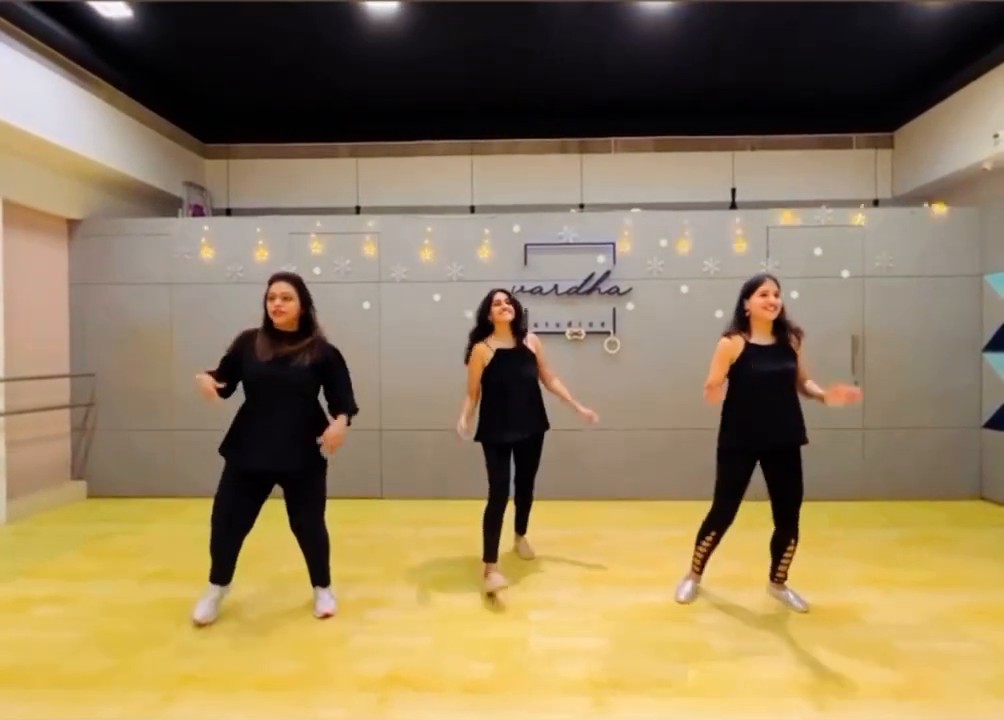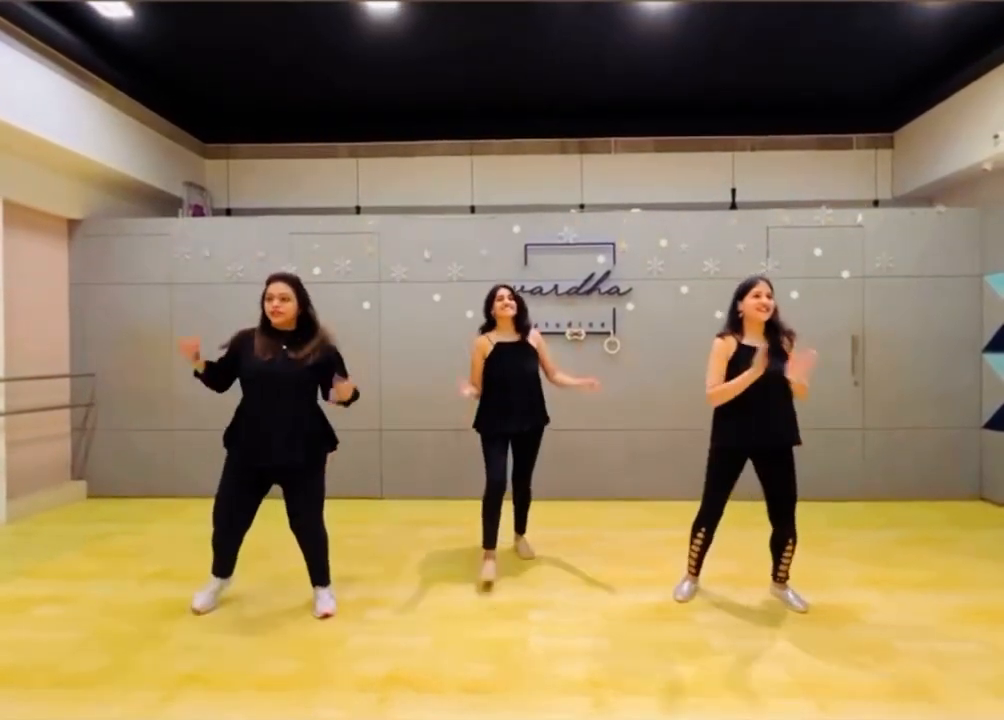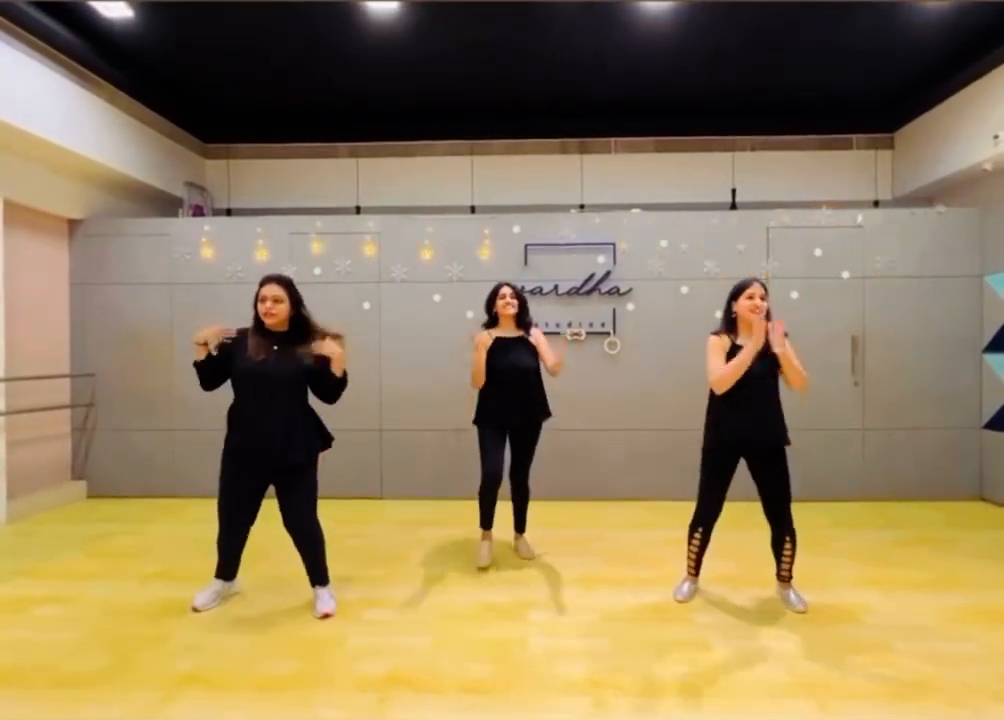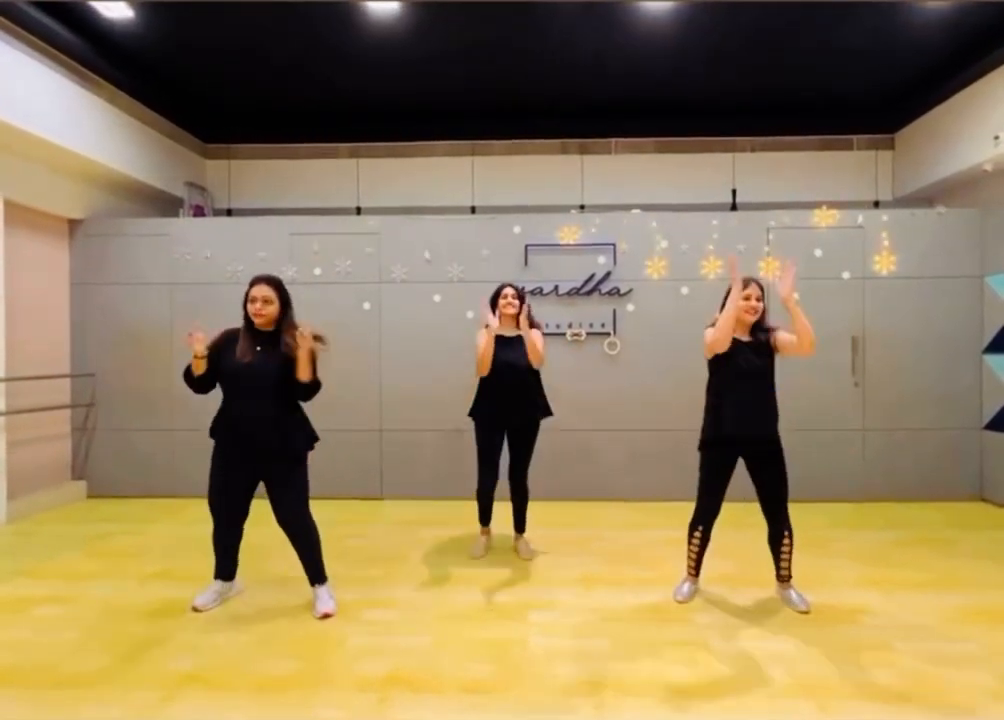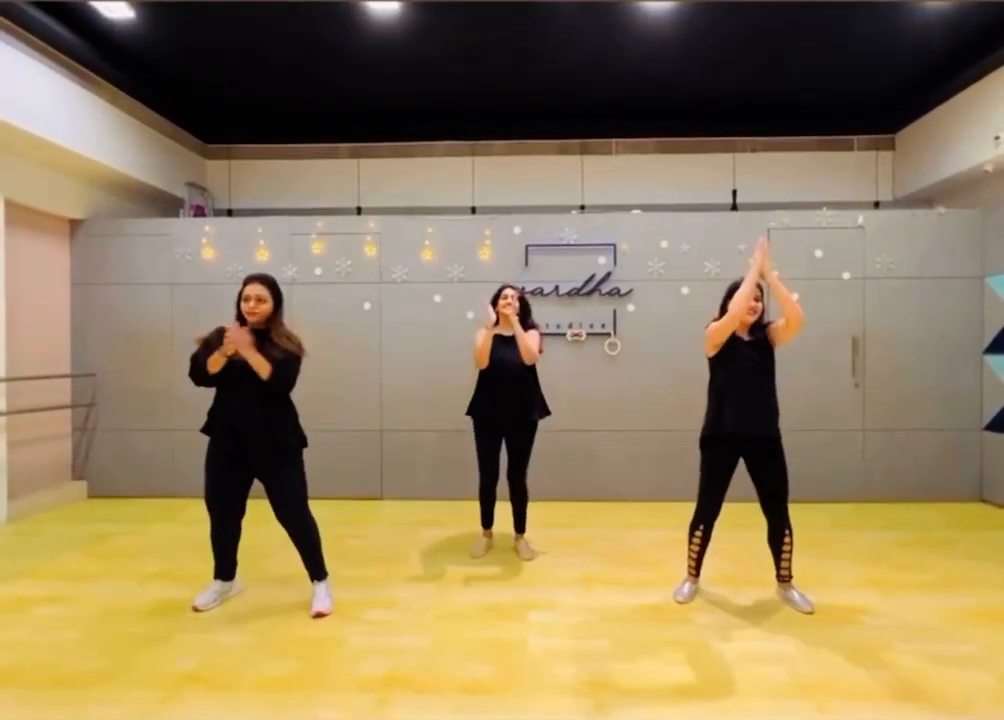
dt=0.1s
person 1, frame 1
left shoulder: (791, 340)
right shoulder: (732, 343)
left elbow: (801, 383)
right elbow: (712, 389)
left wrist: (827, 395)
right wrist: (712, 393)
left hip: (784, 442)
right hip: (739, 441)
left knee: (788, 518)
right knee: (723, 513)
left ankle: (778, 582)
right ankle: (694, 575)
person 1, frame 2
left shoulder: (784, 341)
right shoulder: (725, 344)
left elbow: (800, 393)
right elbow: (715, 396)
left wrist: (797, 376)
right wrist: (752, 374)
left hip: (775, 441)
right hip: (730, 440)
left knee: (784, 518)
right knee: (711, 512)
left ankle: (780, 582)
right ankle: (691, 576)
person 1, frame 3
left shoulder: (776, 344)
right shoulder: (719, 341)
left elbow: (801, 384)
right elbow: (719, 385)
left wrist: (781, 349)
right wrist: (752, 347)
left hip: (767, 441)
right hip: (723, 439)
left knee: (781, 516)
right knee: (707, 512)
left ankle: (785, 584)
right ankle: (691, 577)
person 1, frame 4
left shoulder: (771, 339)
right shoulder: (715, 336)
left elbow: (807, 345)
right elbow: (721, 340)
left wrist: (788, 296)
right wrist: (734, 288)
left hip: (763, 437)
right hip: (721, 436)
left knee: (778, 513)
right knee: (706, 510)
left ankle: (784, 584)
right ankle: (691, 577)
person 1, frame 5
left shoulder: (769, 335)
right shoulder: (717, 334)
left elbow: (796, 319)
right elbow: (732, 318)
left wrist: (770, 274)
right wrist: (753, 270)
left hip: (764, 436)
right hip: (723, 435)
left knee: (778, 512)
right knee: (707, 510)
left ankle: (785, 584)
right ankle: (691, 577)
person 2, frame 1
left shoulder: (322, 351)
right shoulder: (248, 343)
left elbow: (342, 396)
right elbow: (224, 381)
left wrist: (339, 422)
right wrist: (206, 379)
left hip: (304, 453)
right hip: (249, 449)
left knee: (309, 525)
right knee: (227, 521)
left ankle: (322, 589)
right ankle: (217, 589)
person 2, frame 2
left shoulder: (318, 346)
right shoulder: (246, 342)
left elbow: (338, 390)
right elbow: (220, 381)
left wrist: (348, 391)
right wrist: (197, 361)
left hip: (302, 450)
right hip: (249, 447)
left knee: (307, 521)
right knee: (228, 516)
left ankle: (322, 588)
right ankle: (219, 579)
person 2, frame 3
left shoulder: (311, 347)
right shoulder: (239, 343)
left elbow: (329, 392)
right elbow: (210, 379)
left wrist: (337, 361)
right wrist: (202, 348)
left hip: (295, 449)
right hip: (244, 447)
left knee: (301, 521)
right knee: (232, 518)
left ankle: (321, 588)
right ankle: (224, 581)
person 2, frame 4
left shoulder: (294, 346)
right shoulder: (227, 340)
left elbow: (305, 393)
right elbow: (200, 384)
left wrist: (304, 357)
right wrist: (198, 357)
left hip: (283, 447)
right hip: (234, 446)
left knee: (295, 517)
right knee: (226, 516)
left ankle: (321, 587)
right ankle: (224, 581)
person 2, frame 5
left shoulder: (286, 346)
right shoulder: (221, 338)
left elbow: (280, 385)
right elbow: (202, 375)
left wrist: (248, 351)
right wrist: (224, 352)
left hip: (277, 444)
right hip: (227, 443)
left knee: (294, 513)
right knee: (223, 514)
left ankle: (320, 583)
right ankle: (224, 581)
person 3, frame 1
left shoulder: (531, 342)
right shoulder: (481, 349)
left elbow: (549, 380)
right elbow: (473, 393)
left wrist: (578, 407)
right wrist: (464, 417)
left hip: (532, 427)
right hip: (499, 430)
left knee: (525, 489)
right knee: (498, 493)
left ankle: (521, 537)
right ankle: (490, 568)
person 3, frame 2
left shoulder: (533, 338)
right shoulder: (483, 343)
left elbow: (553, 376)
right elbow: (476, 385)
left wrist: (580, 383)
right wrist: (468, 391)
left hip: (530, 420)
right hip: (495, 423)
left knee: (522, 480)
right knee: (496, 484)
left ankle: (520, 537)
right ankle: (489, 555)
person 3, frame 3
left shoulder: (534, 335)
right shoulder: (484, 337)
left elbow: (551, 369)
right elbow: (478, 382)
left wrist: (557, 363)
right wrist: (480, 353)
left hip: (528, 416)
right hip: (492, 417)
left knee: (520, 476)
right knee: (491, 475)
left ankle: (520, 536)
right ankle: (486, 536)
person 3, frame 4
left shoulder: (533, 334)
right shoulder: (485, 335)
left elbow: (538, 362)
right elbow: (482, 370)
left wrist: (523, 325)
right wrist: (492, 330)
left hip: (526, 415)
right hip: (489, 414)
left knee: (519, 476)
right knee: (487, 475)
left ankle: (520, 536)
right ankle: (484, 532)
person 3, frame 5
left shoulder: (529, 333)
right shoulder: (484, 333)
left elbow: (530, 358)
right elbow: (481, 363)
left wrist: (515, 322)
right wrist: (491, 325)
left hip: (523, 415)
right hip: (487, 414)
left knee: (517, 476)
right knee: (488, 476)
left ankle: (520, 536)
right ankle: (486, 533)
